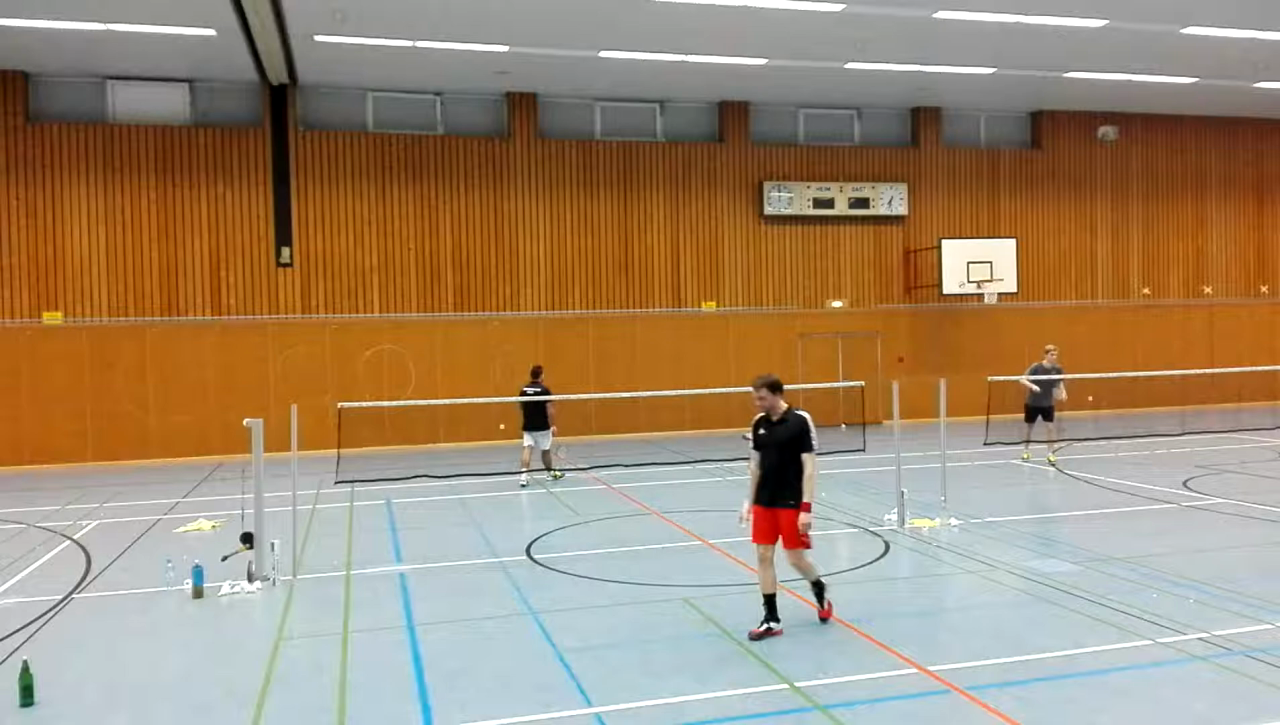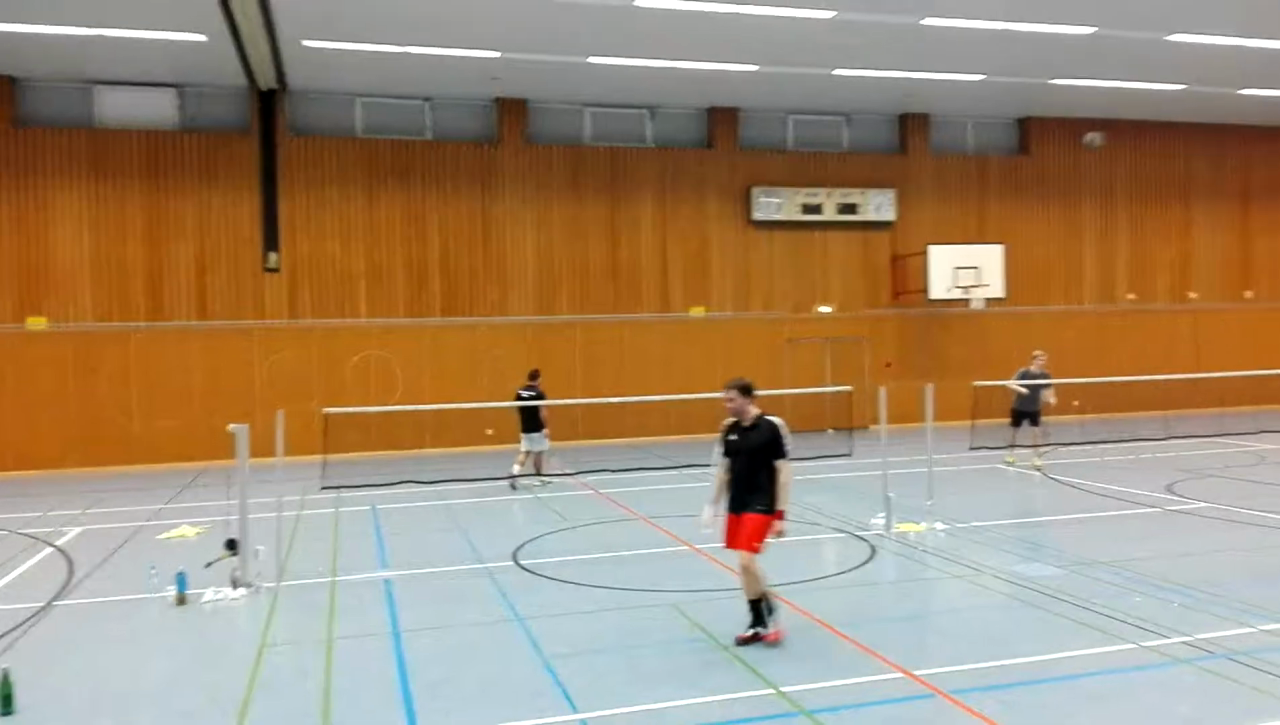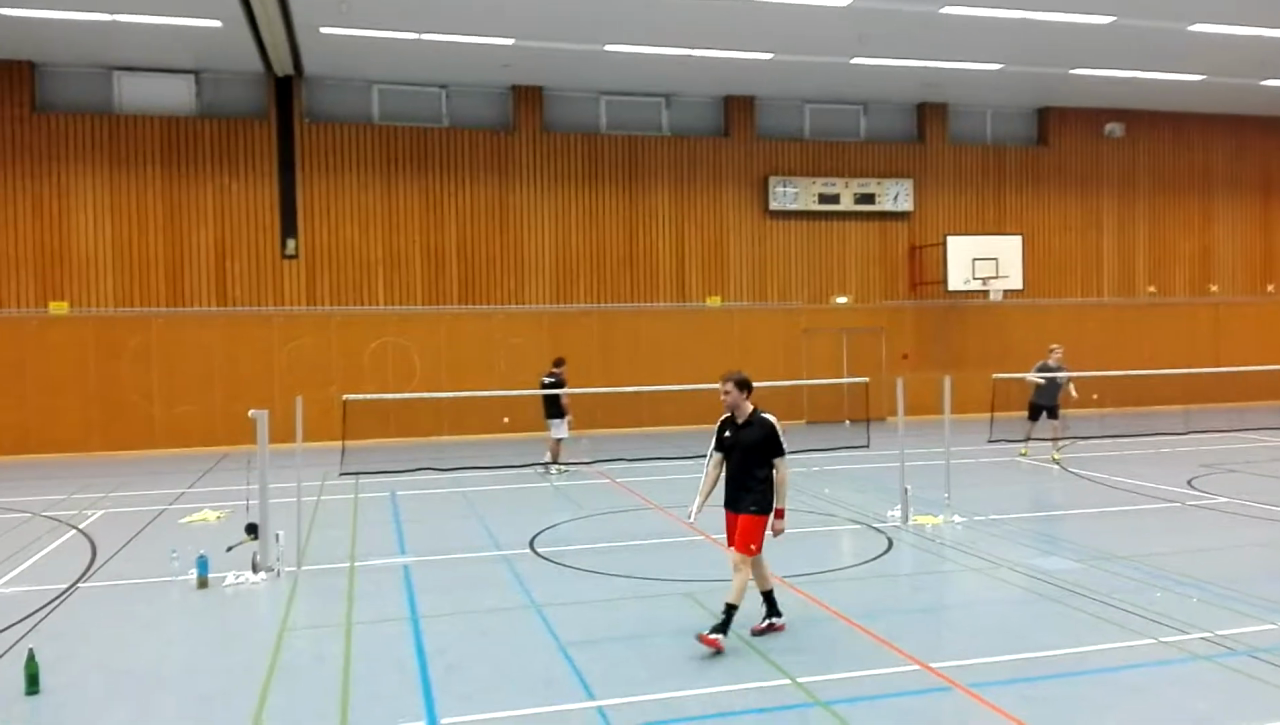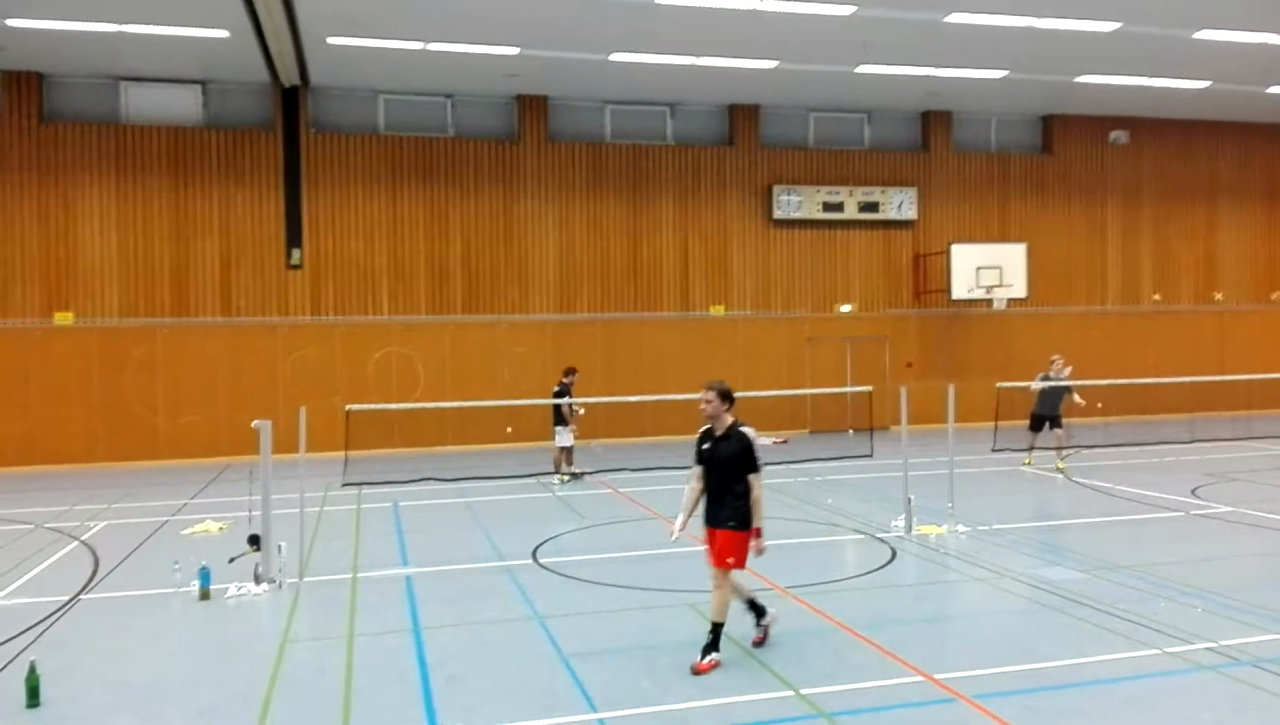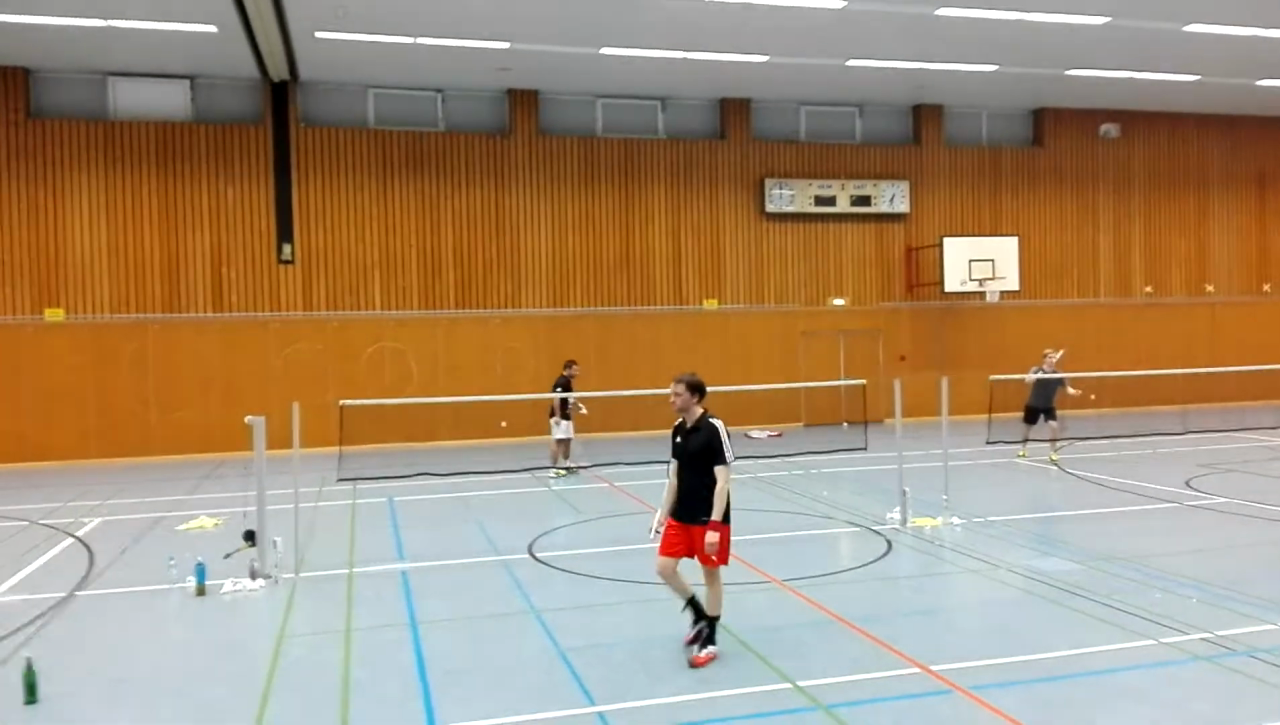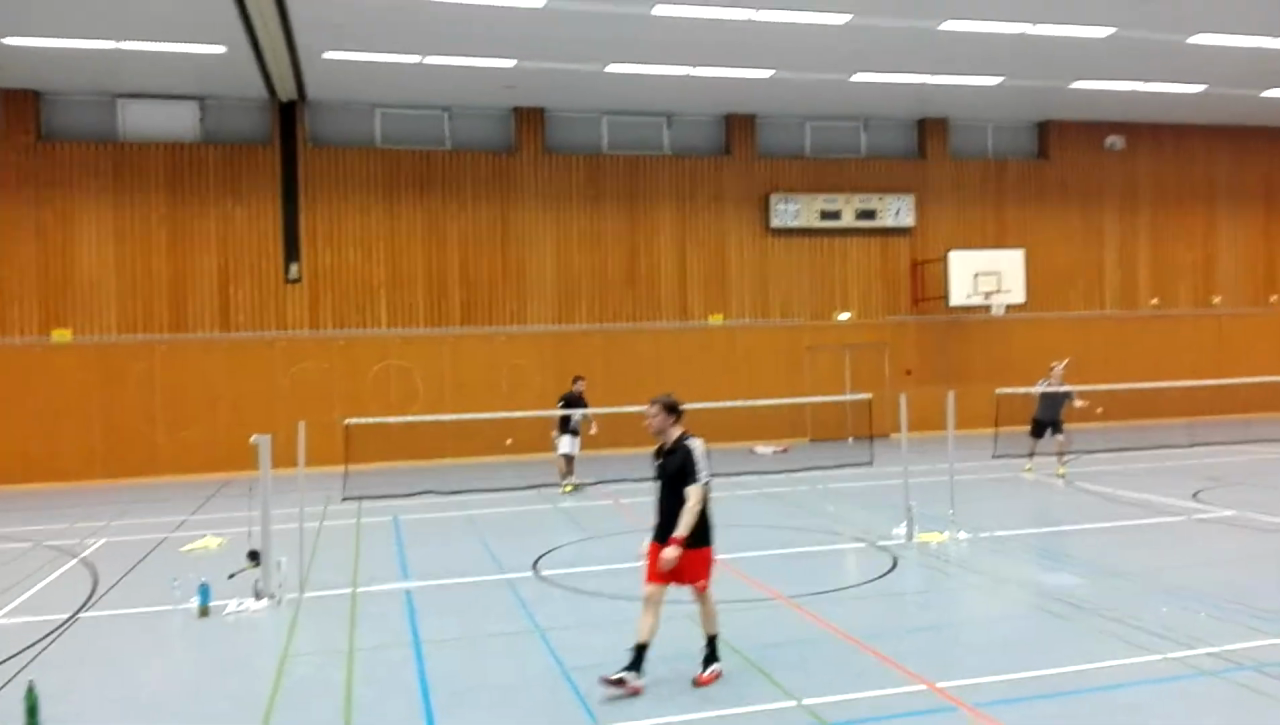
dt=0.2s
person 1, frame 1
left shoulder: (801, 421)
right shoulder: (759, 423)
left elbow: (810, 467)
left wrist: (806, 508)
right wrist: (749, 500)
left hip: (791, 502)
right hip: (765, 501)
left knee: (795, 557)
right knee: (763, 556)
left ankle: (820, 592)
right ankle: (771, 618)
person 1, frame 2
left shoulder: (772, 427)
right shoulder: (729, 428)
left elbow: (783, 473)
right elbow: (723, 471)
left wrist: (779, 515)
right wrist: (712, 506)
left hip: (760, 506)
right hip: (735, 506)
left knee: (747, 562)
right knee: (744, 563)
left ankle: (768, 616)
right ankle: (758, 623)
person 1, frame 3
left shoulder: (767, 424)
right shoulder: (724, 424)
left elbow: (780, 471)
right elbow: (714, 466)
left wrist: (779, 512)
right wrist: (699, 501)
left hip: (756, 506)
right hip: (732, 504)
left knee: (740, 563)
right knee: (753, 559)
left ankle: (721, 630)
right ankle: (773, 614)
person 1, frame 4
left shoulder: (744, 438)
right shoulder: (703, 436)
left elbow: (756, 489)
right elbow: (696, 481)
left wrist: (757, 532)
right wrist: (683, 516)
left hip: (735, 522)
right hip: (711, 519)
left knee: (720, 580)
right knee: (723, 579)
left ankle: (713, 647)
right ankle: (762, 615)
person 1, frame 5
left shoulder: (714, 428)
right shoulder: (678, 430)
left elbow: (723, 481)
left wrist: (714, 526)
right wrist: (663, 512)
left hip: (710, 518)
right hip: (681, 515)
left knee: (711, 576)
right knee: (665, 569)
left ankle: (709, 640)
right ankle: (700, 615)
person 1, frame 6
left shoulder: (693, 448)
right shoulder: (660, 451)
left elbow: (695, 501)
left wrist: (677, 543)
right wrist: (663, 538)
left hip: (692, 540)
right hip: (662, 538)
left knee: (701, 597)
right knee: (650, 598)
left ankle: (712, 661)
right ankle: (633, 672)
